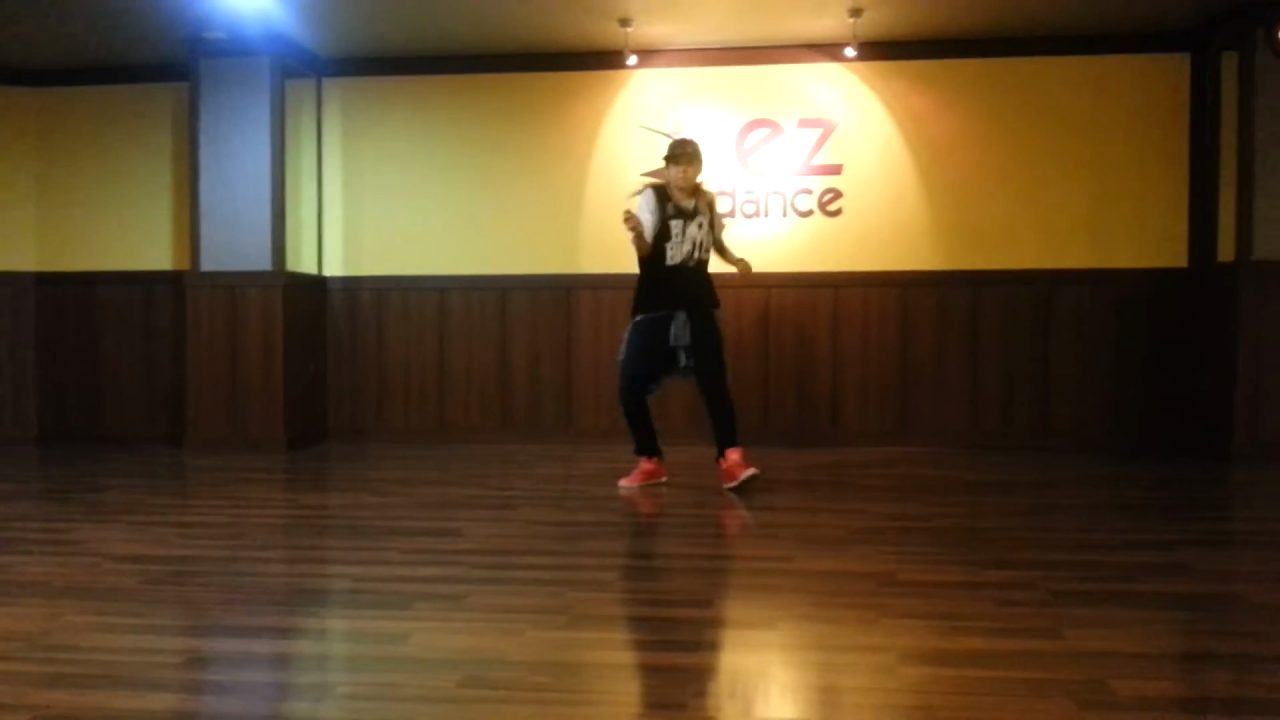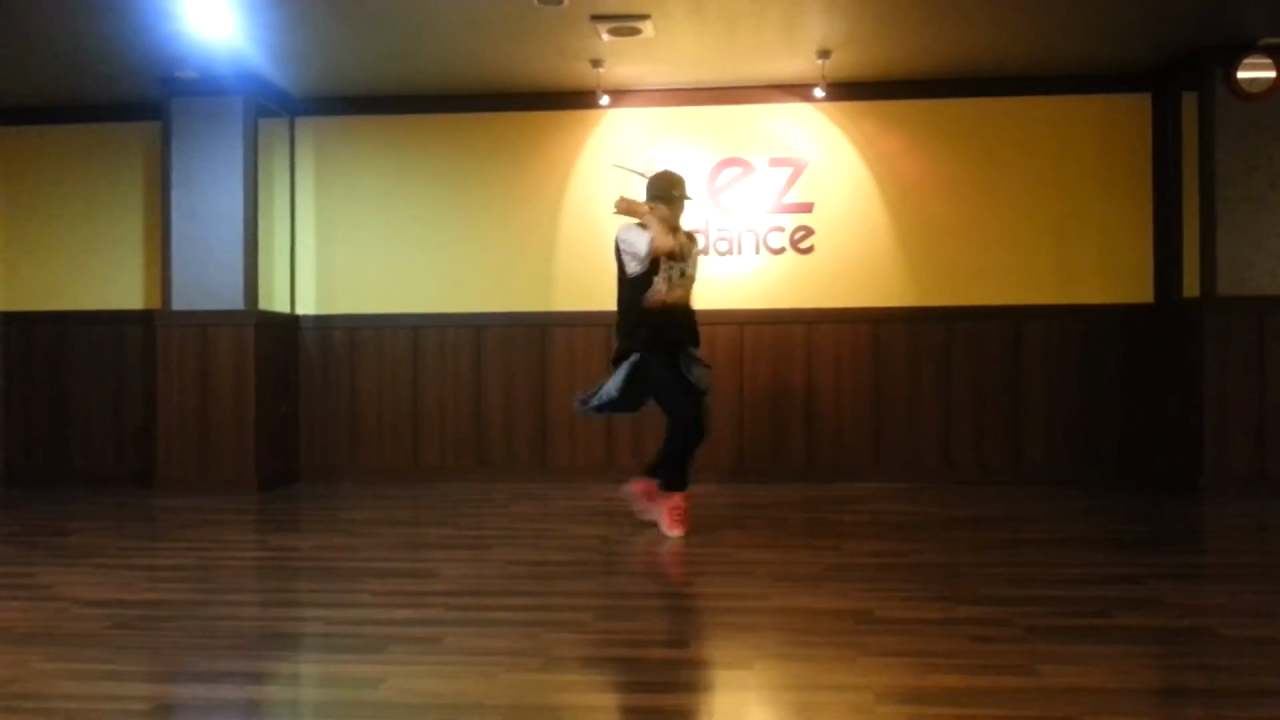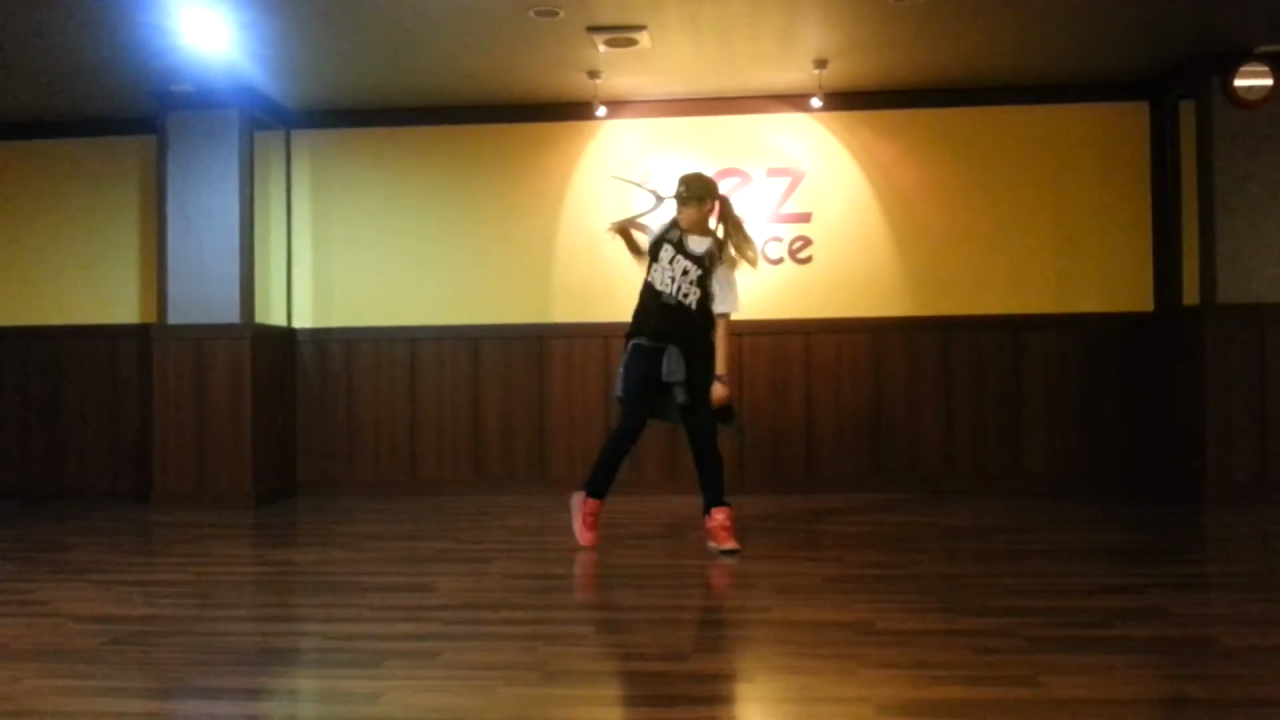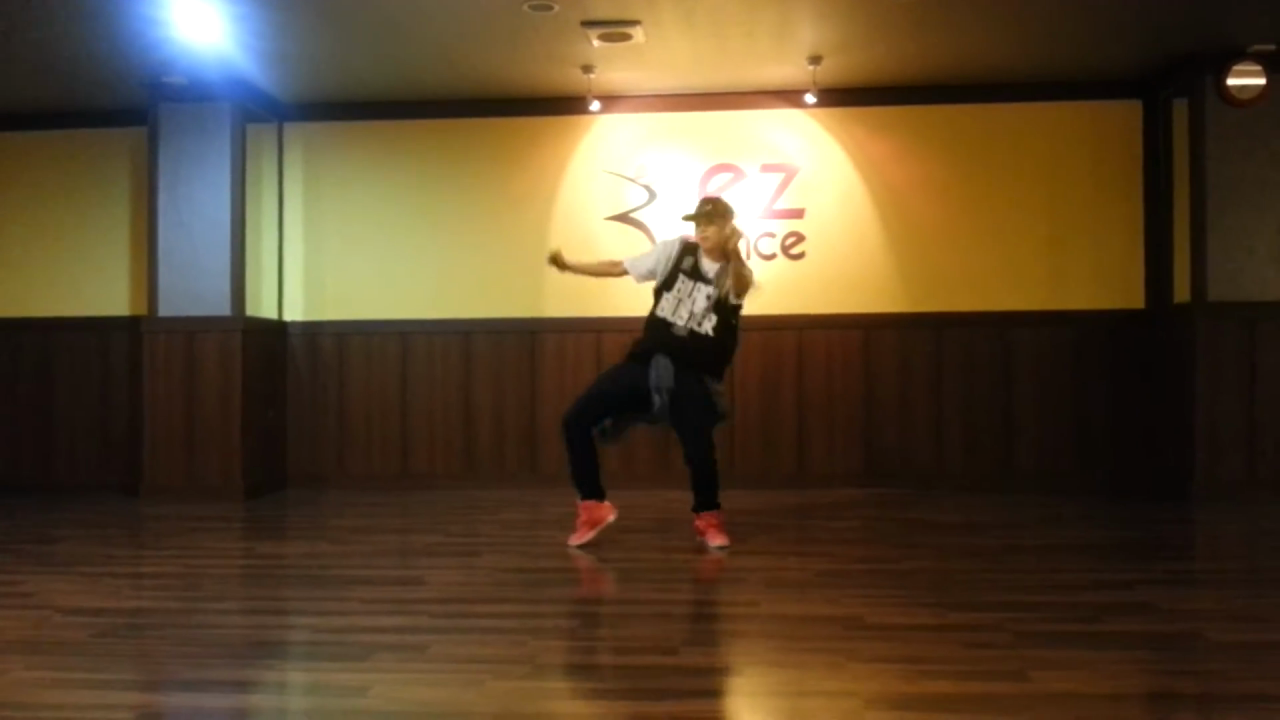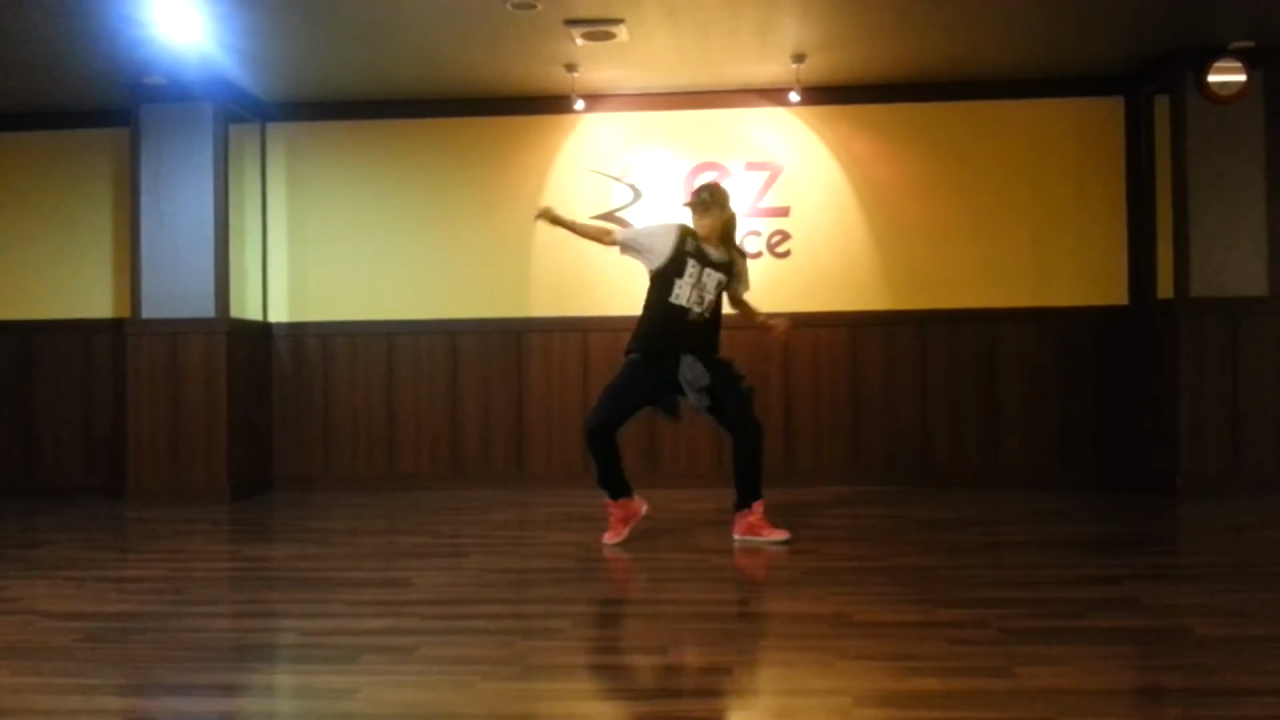
dt=1s
person 1, frame 1
left shoulder: (706, 202)
right shoulder: (651, 197)
right elbow: (642, 249)
left wrist: (734, 260)
right wrist: (634, 231)
left hip: (698, 307)
right hip: (655, 309)
left knee: (714, 384)
right knee: (631, 388)
left ankle: (733, 462)
right ankle: (649, 462)
person 1, frame 2
left shoulder: (687, 242)
right shoulder: (629, 234)
left elbow: (685, 291)
right elbow: (666, 246)
left wrist: (666, 295)
right wrist: (643, 215)
left hip: (678, 347)
right hip: (645, 347)
left knee: (693, 423)
right knee: (687, 418)
left ankle: (647, 485)
right ankle: (672, 500)
person 1, frame 3
left shoulder: (720, 258)
right shoulder: (669, 230)
left elbow: (722, 322)
right elbow: (645, 257)
left wrist: (721, 377)
right wrist: (627, 235)
left hip: (692, 356)
right hip: (648, 346)
left knee: (704, 439)
right knee: (628, 427)
left ankle: (718, 521)
right ankle: (590, 502)
person 1, frame 4
left shoulder: (734, 273)
right shoulder: (675, 251)
left elbow: (743, 286)
right elbow: (621, 268)
left wrist: (734, 251)
right wrist: (568, 266)
left hip: (691, 377)
right hip: (644, 362)
left knee: (699, 450)
right knee: (575, 421)
left ankle: (708, 520)
right ankle: (594, 508)
person 1, frame 5
left shoulder: (732, 260)
right shoulder: (671, 237)
right elbow: (609, 236)
left wrist: (762, 320)
right wrist: (559, 221)
left hip: (702, 359)
right hip: (652, 356)
left knee: (747, 429)
right knee: (597, 427)
left ankle: (750, 518)
right ankle: (623, 505)
